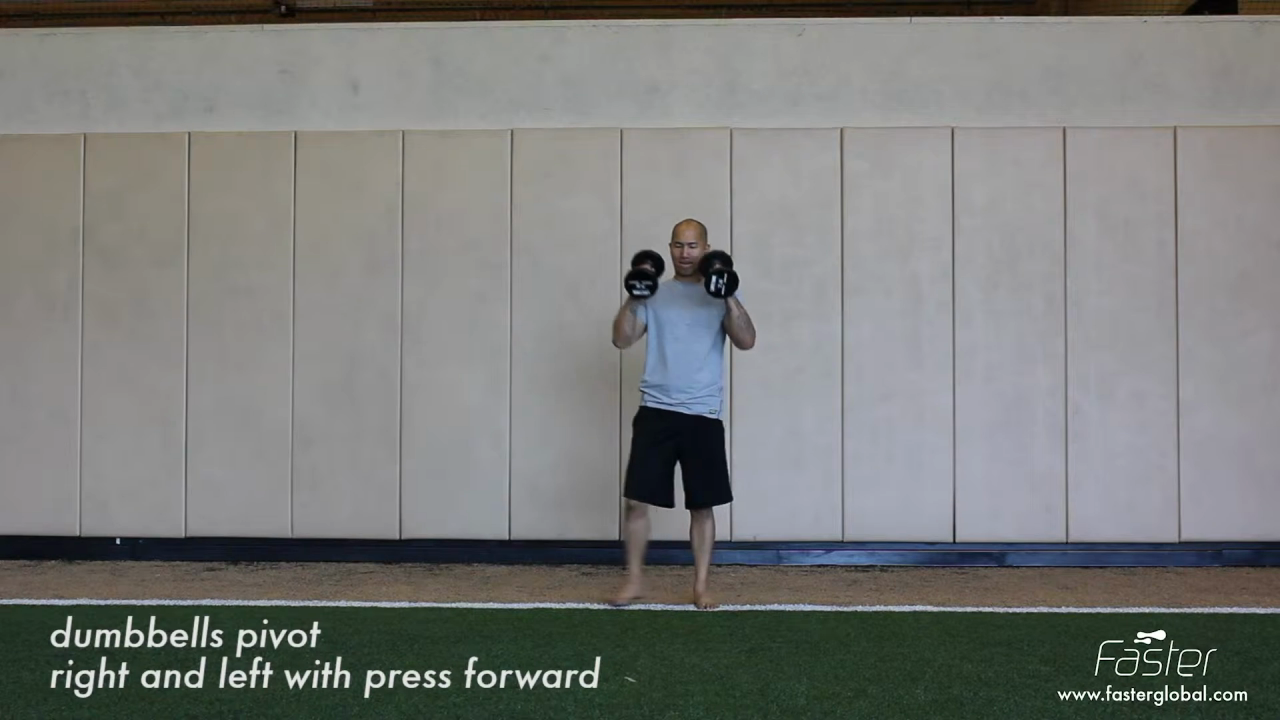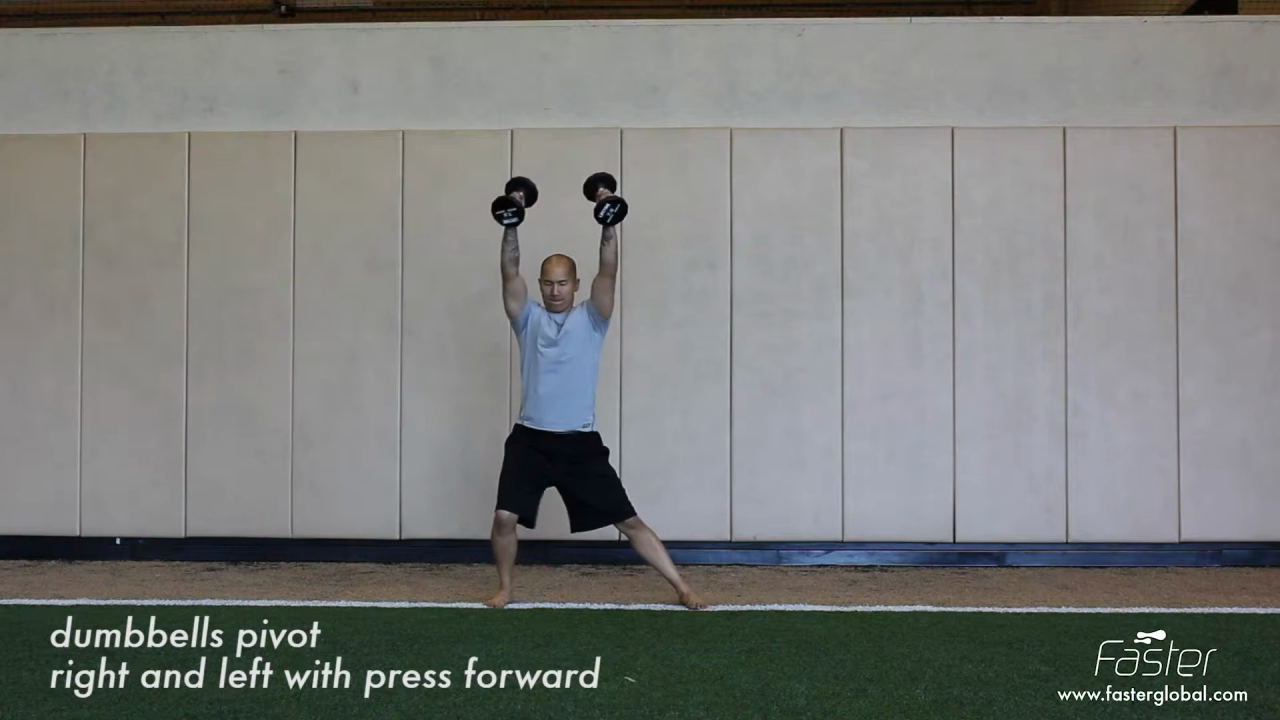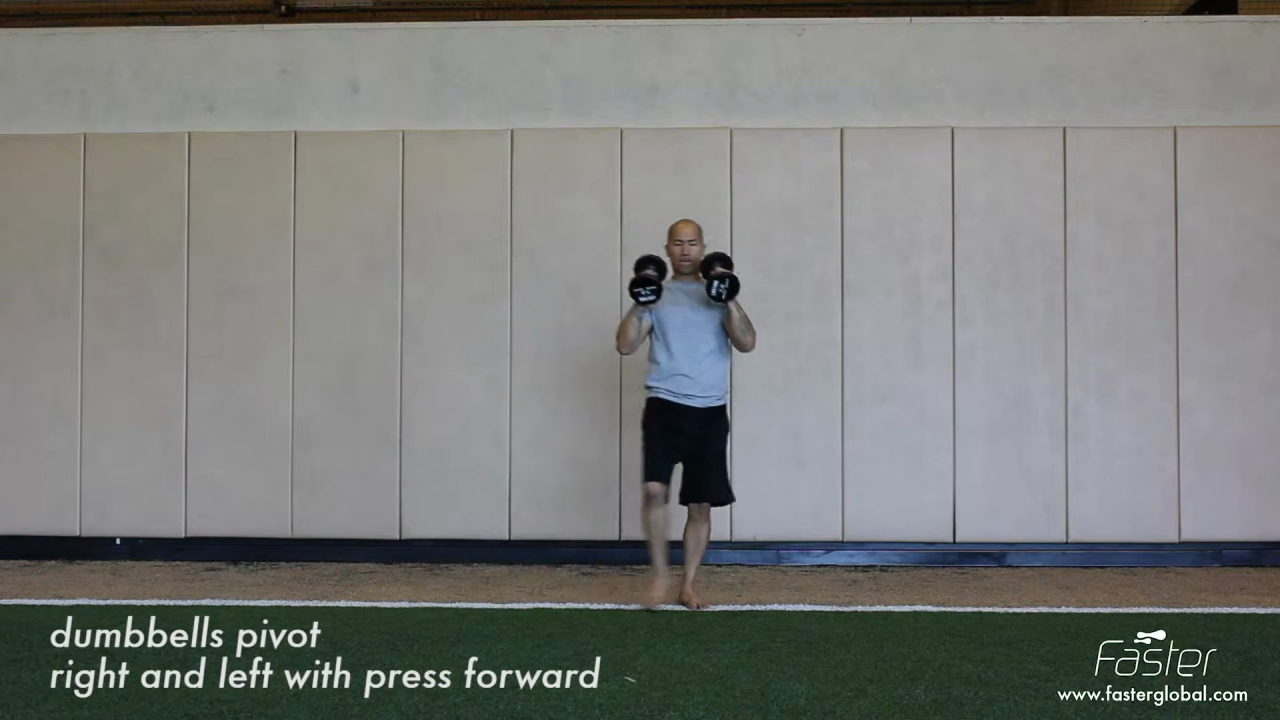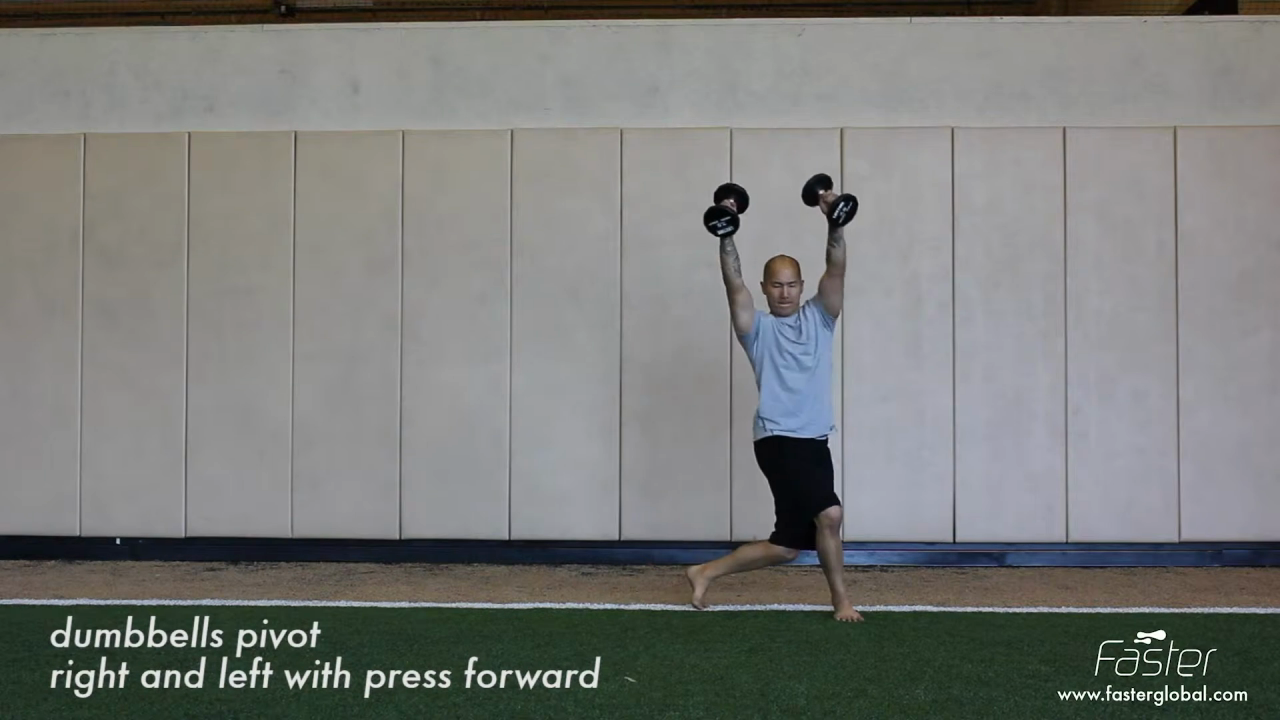
dt=1s
person 1, frame 1
left shoulder: (721, 294)
right shoulder: (654, 295)
left elbow: (746, 341)
right elbow: (622, 340)
left wrist: (729, 297)
right wrist: (633, 297)
left hip: (703, 416)
right hip: (656, 412)
left knee: (703, 506)
right knee: (637, 501)
left ankle: (701, 586)
right ankle: (634, 581)
person 1, frame 2
left shoulder: (591, 319)
right shoulder: (528, 318)
left elbow: (608, 272)
right elbow: (510, 273)
left wrist: (609, 223)
right wrist: (511, 225)
left hip: (581, 443)
right hip: (530, 440)
left knee: (629, 521)
right knee: (504, 518)
left ankle: (682, 588)
right ankle: (505, 588)
person 1, frame 3
left shoulder: (718, 295)
right shoulder: (657, 297)
left elbow: (746, 343)
right elbow: (625, 345)
left wrist: (728, 299)
right wrist: (639, 303)
left hip: (710, 412)
right hip: (665, 406)
left knee: (701, 504)
right knee: (653, 489)
left ankle: (689, 585)
right ankle: (660, 573)
person 1, frame 4
left shoulder: (820, 318)
right shoulder: (758, 328)
left elbow: (836, 269)
right elbow: (734, 284)
left wrist: (834, 221)
right wrist: (726, 233)
left hip: (815, 442)
right hip: (778, 441)
left knee: (787, 545)
right knee: (829, 515)
left ankle: (706, 572)
right ankle: (840, 598)
